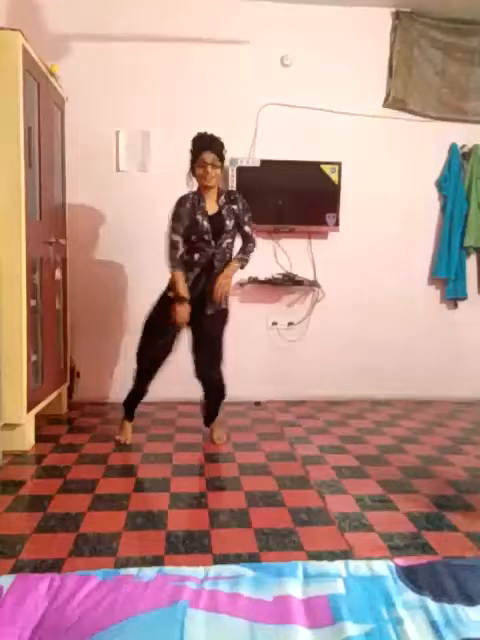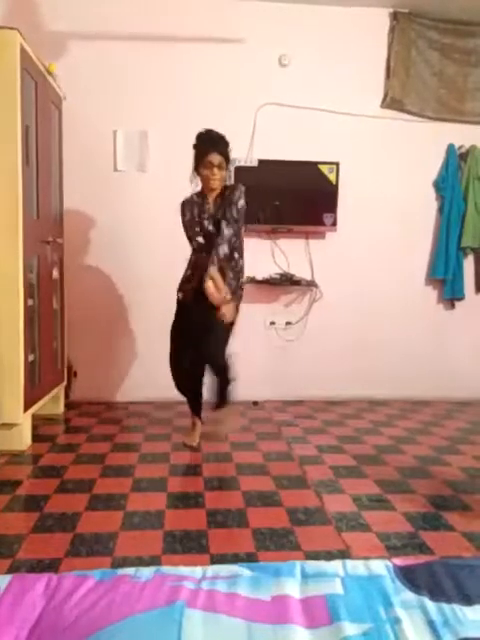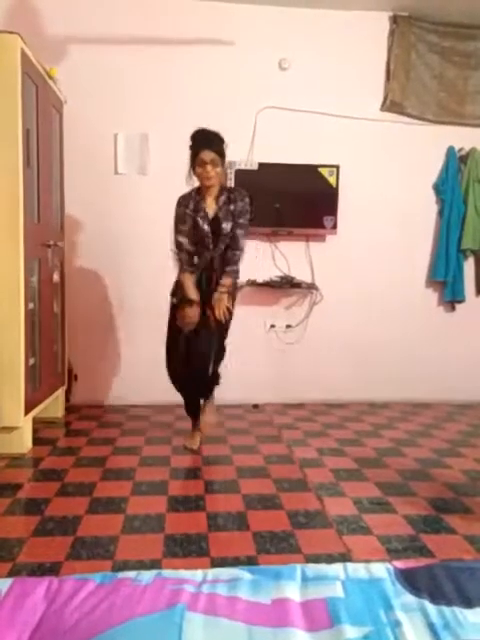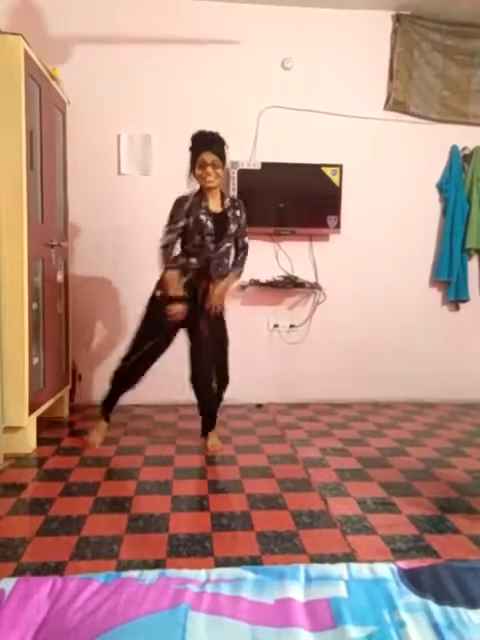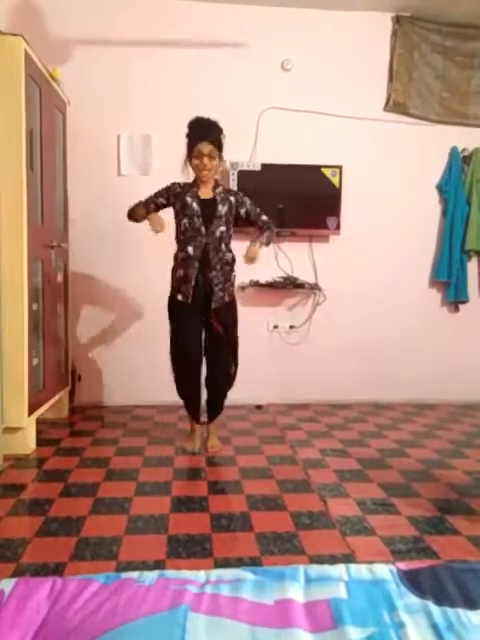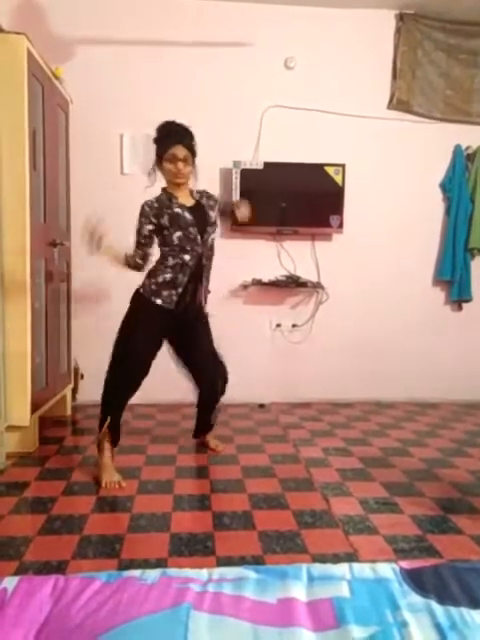
dt=0.7s
person 1, frame 1
left shoulder: (235, 201)
right shoulder: (186, 204)
left elbow: (249, 242)
right elbow: (174, 252)
left wrist: (229, 271)
right wrist: (182, 298)
left hip: (214, 289)
right hip: (185, 284)
left knee: (209, 363)
right knee: (152, 351)
left ankle: (213, 420)
right ankle: (128, 416)
person 1, frame 2
left shoulder: (236, 194)
right shoulder: (189, 205)
left elbow: (226, 234)
right elbow: (201, 250)
left wrist: (221, 283)
right wrist: (217, 291)
left hip: (227, 282)
right hip: (195, 286)
left knee: (212, 352)
right knee: (185, 355)
left ankle: (223, 404)
right ankle: (195, 418)
person 1, frame 3
left shoulder: (238, 199)
right shoulder: (186, 203)
left elbow: (236, 247)
right elbow: (183, 254)
left wrist: (223, 291)
right wrist: (190, 300)
left hip: (221, 288)
right hip: (188, 289)
left knee: (204, 354)
right knee: (179, 359)
left ankle: (208, 399)
right ankle: (196, 424)
person 1, frame 4
left shoulder: (236, 207)
right shoulder: (186, 204)
left elbow: (241, 253)
right elbow: (168, 250)
left wrist: (226, 284)
right wrist: (175, 297)
left hip: (209, 296)
right hip: (177, 290)
left knee: (211, 368)
right knee: (140, 355)
left ankle: (209, 429)
right ankle: (104, 419)
person 1, frame 5
left shoulder: (233, 198)
right shoulder: (177, 193)
left elbow: (267, 225)
right elbow: (134, 212)
left wrist: (257, 243)
right wrist: (150, 213)
left hip: (221, 290)
right hip: (185, 288)
left knee: (222, 363)
right knee: (186, 362)
left ankle: (212, 426)
right ankle: (194, 424)
person 1, frame 6
left shoulder: (204, 199)
right shoulder: (155, 208)
right elbow: (139, 260)
left wrist: (238, 209)
right wrist: (106, 250)
left hip: (192, 305)
right hip: (156, 300)
left knee: (213, 375)
right knee: (127, 373)
left ankle: (203, 432)
right ankle: (105, 455)
